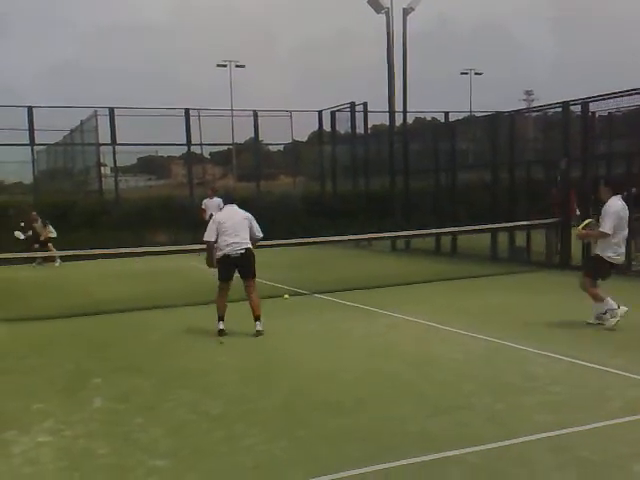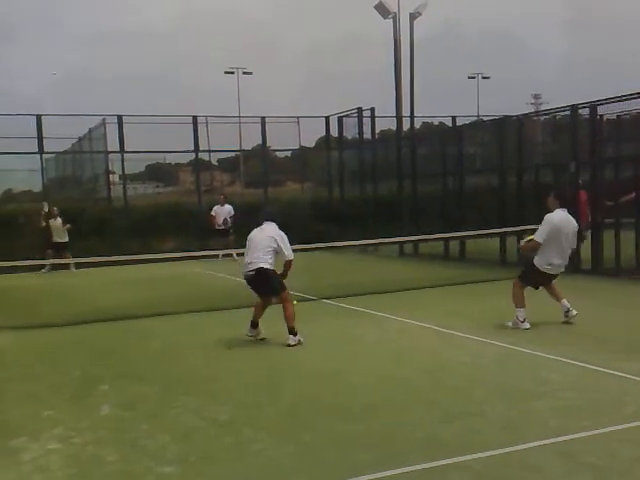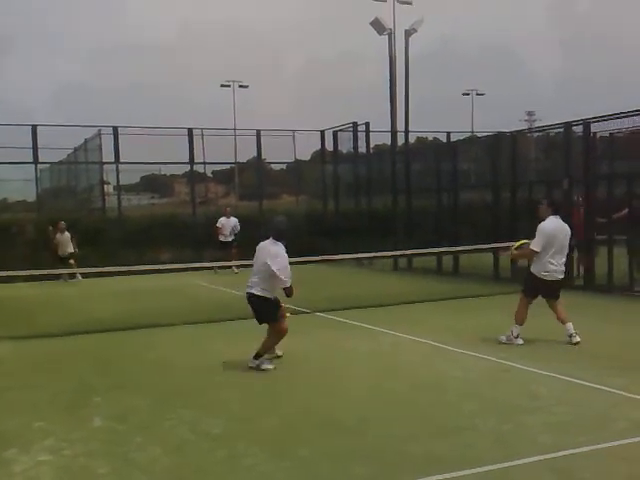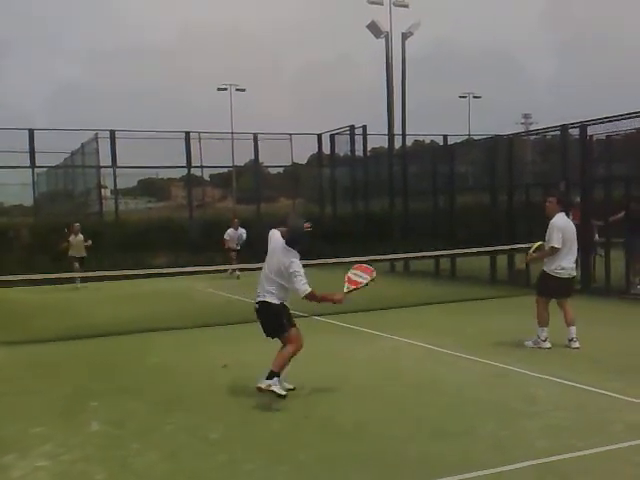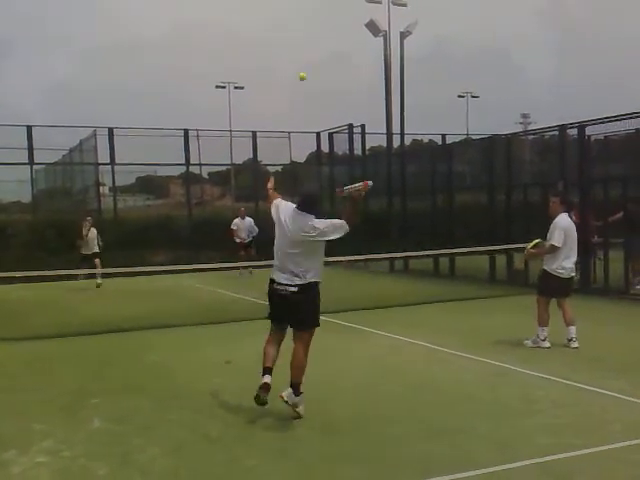
dt=0.4s
person 1, frame 1
left shoulder: (217, 217)
right shoulder: (246, 215)
left elbow: (209, 241)
right elbow: (258, 237)
left wrist: (210, 258)
left hip: (225, 255)
right hip: (244, 253)
left knee: (223, 290)
right knee: (251, 289)
left ankle: (221, 324)
right ankle: (258, 324)
person 1, frame 2
left shoulder: (253, 233)
right shoulder: (278, 234)
right elbow: (289, 259)
right wrist: (283, 274)
left hip: (249, 272)
right hip: (263, 270)
left knee: (266, 299)
right knee: (287, 300)
left ankle: (254, 329)
right ankle: (293, 336)
person 1, frame 3
left shoulder: (262, 245)
right shoulder: (280, 255)
right elbow: (286, 287)
right wrist: (290, 292)
left hip: (255, 292)
right hip: (260, 296)
left knee: (281, 315)
right knee: (281, 329)
left ankle: (269, 350)
right ankle: (257, 359)
person 1, frame 4
left shoulder: (276, 243)
right shoulder: (293, 265)
left elbow: (275, 231)
right elbow: (307, 294)
left wrist: (291, 229)
right wrist: (333, 298)
left hip: (264, 303)
right hip: (272, 305)
left knee: (289, 343)
right knee: (295, 343)
left ankle: (274, 380)
right ankle: (270, 380)
person 1, frame 5
left shoulder: (284, 212)
right shoulder: (316, 227)
left elbow: (274, 199)
right elbow: (345, 224)
left wrist: (270, 188)
right wrist: (352, 201)
left hip: (278, 286)
right hip: (304, 291)
left knee: (275, 337)
right knee: (301, 345)
left ankle: (266, 377)
right ankle: (294, 393)
person 2, frame 1
left shoulder: (611, 206)
right shoulder: (620, 204)
left elbow: (605, 233)
left wrist: (586, 234)
right wrist: (592, 234)
left hip: (606, 254)
right hip: (613, 254)
left knee: (585, 284)
right knee: (590, 281)
left ankle: (615, 309)
right ankle: (602, 314)
person 2, frame 2
left shoulder: (550, 218)
right shoulder: (572, 222)
left elbow: (537, 242)
right elbow: (572, 247)
left wrist: (524, 247)
left hip: (542, 264)
right hip: (558, 265)
left knee: (518, 285)
right knee: (548, 284)
left ankle: (521, 320)
right ankle: (568, 311)
person 2, frame 3
left shoulder: (544, 226)
right shoulder: (566, 228)
left elbow: (535, 250)
left wrist: (517, 254)
left hip: (540, 273)
right hip: (557, 273)
left knee: (524, 301)
right knee: (554, 303)
left ankle: (514, 335)
right ankle: (573, 334)
person 2, frame 4
left shoulder: (555, 222)
right shoulder: (569, 223)
left elbow: (554, 248)
left wrist: (536, 257)
right wrist: (542, 253)
left hip: (553, 271)
right hip: (568, 271)
left knee: (541, 302)
right knee: (564, 303)
left ankle: (542, 339)
right ankle: (573, 339)
person 2, frame 5
left shoulder: (559, 222)
right shoulder: (569, 222)
left elbow: (554, 247)
left wrist: (535, 253)
right wrist: (541, 249)
left hip: (553, 271)
right hip: (566, 271)
left knee: (542, 302)
right knee: (563, 303)
left ankle: (542, 338)
right ankle: (572, 338)
